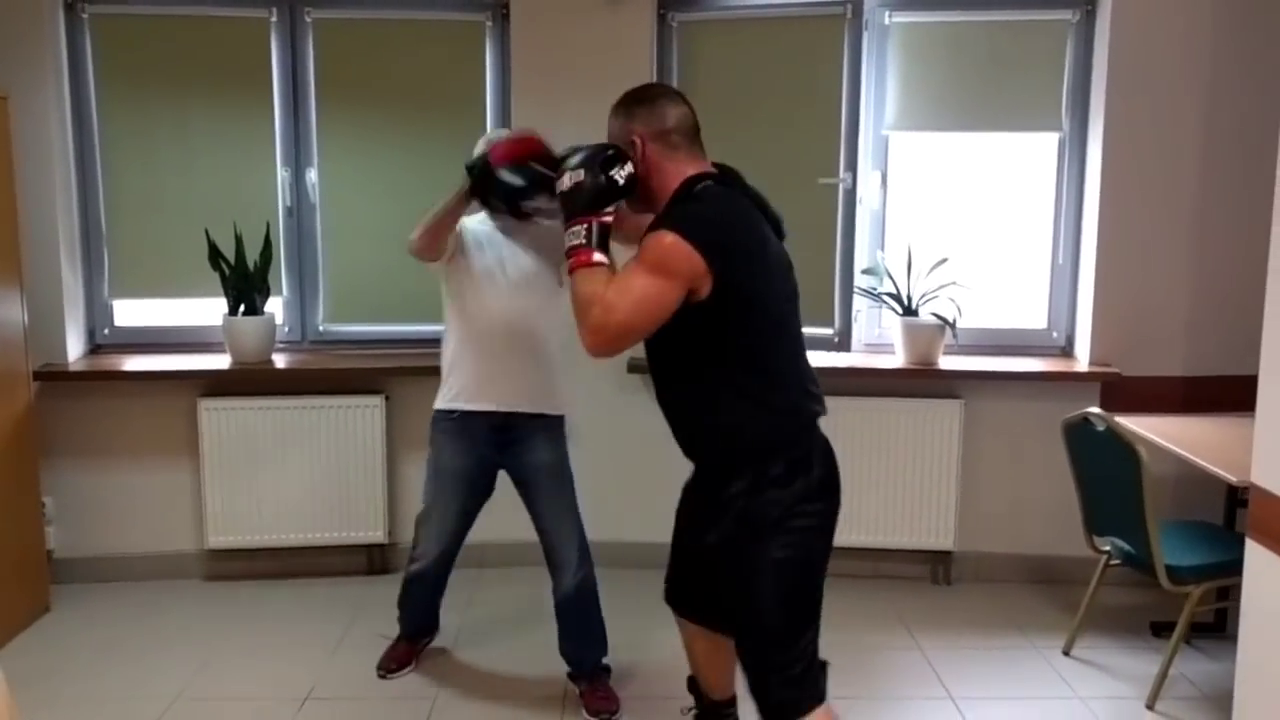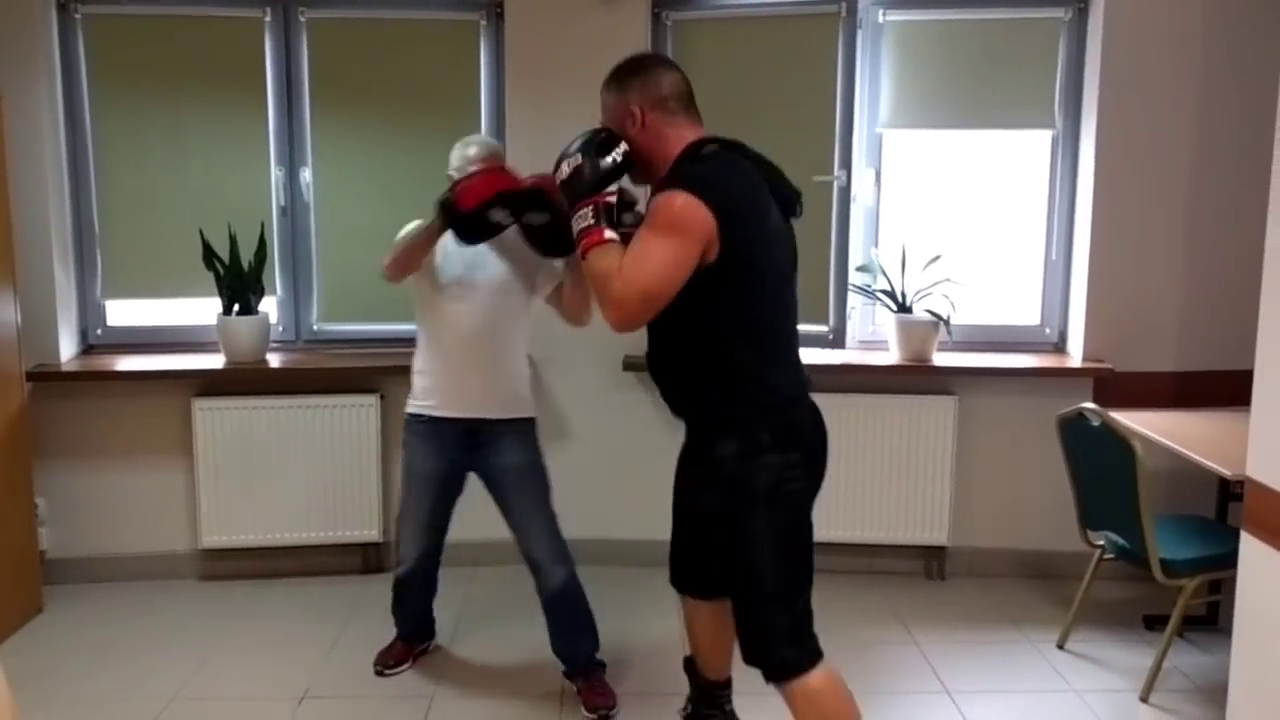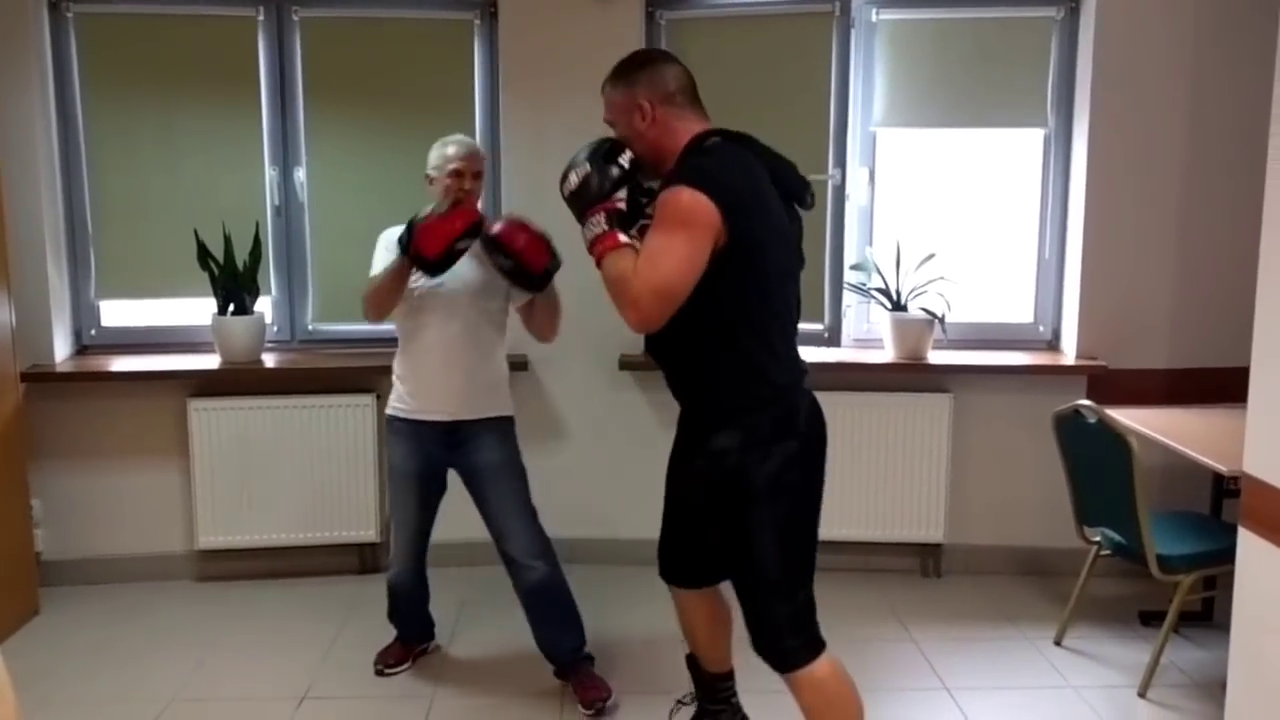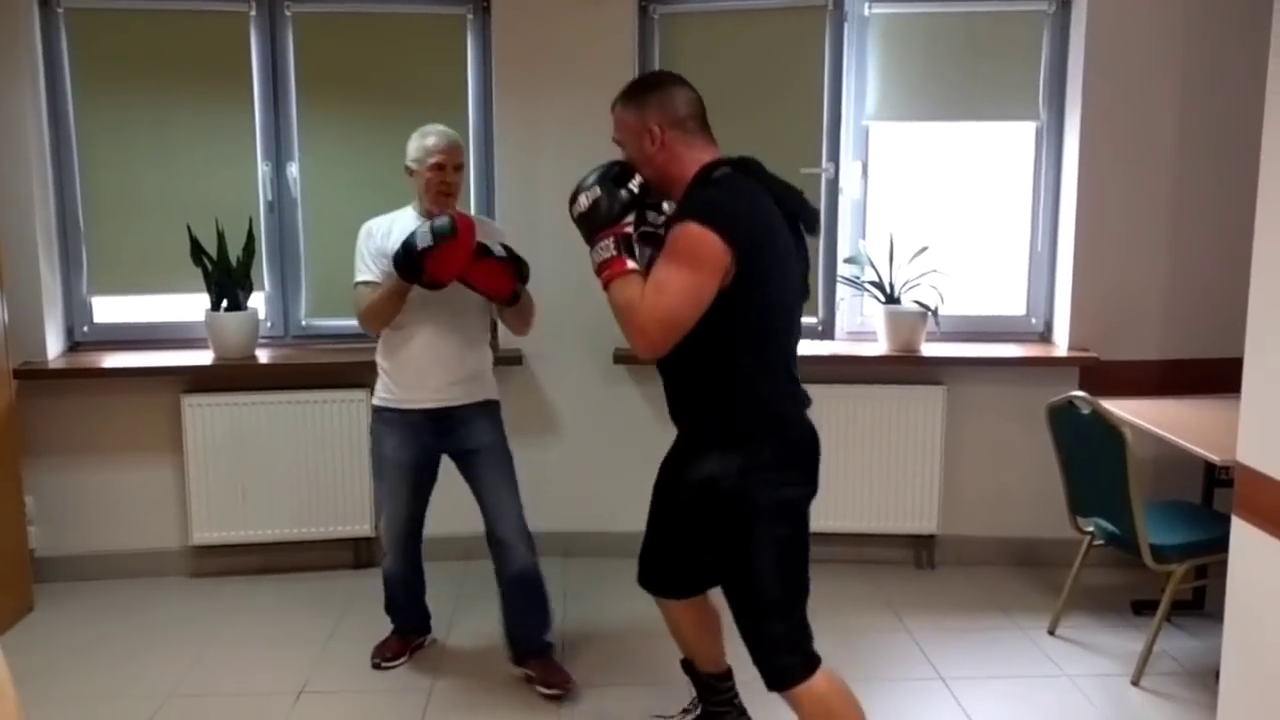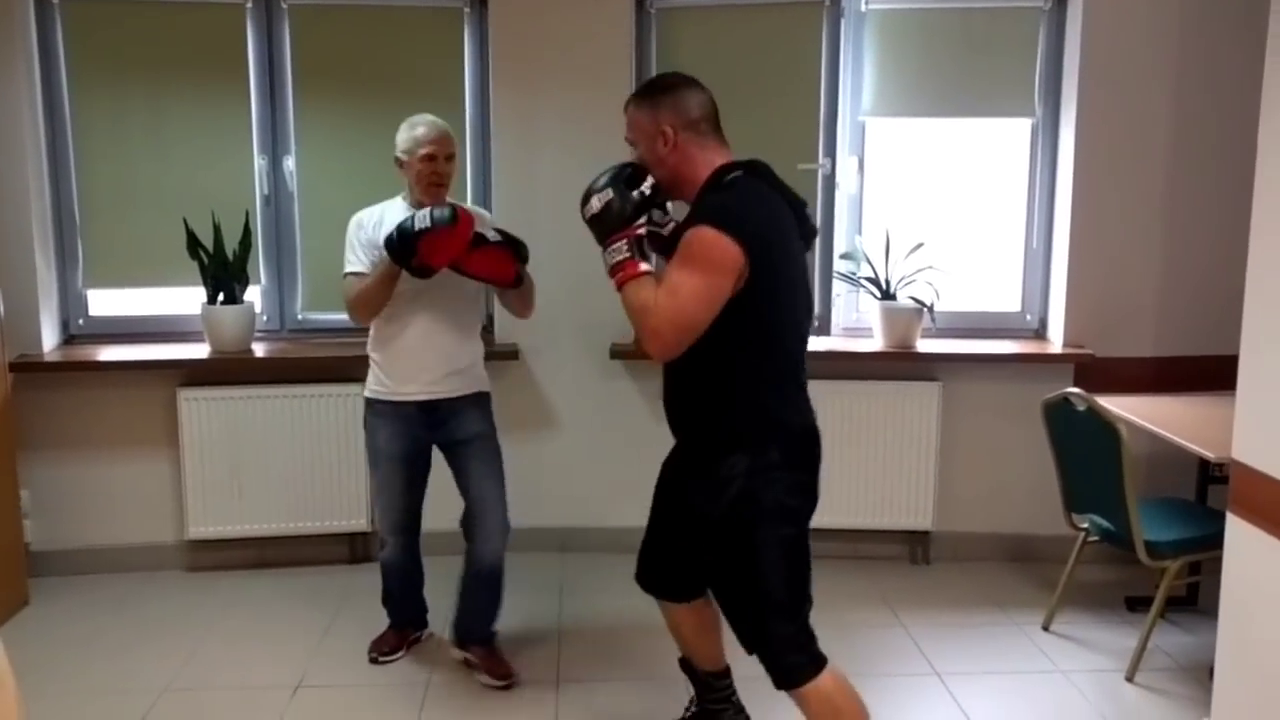
dt=0.1s
person 1, frame 1
left shoulder: (689, 233)
right shoulder: (719, 206)
left elbow: (602, 330)
left wrist: (584, 225)
right wrist: (607, 218)
left hip: (771, 482)
right hip: (738, 469)
right knee: (697, 603)
person 1, frame 2
left shoulder: (692, 195)
right shoulder: (731, 176)
left elbow: (624, 304)
left wrist: (589, 210)
right wrist: (618, 210)
left hip: (760, 446)
right hip: (726, 435)
left knee: (784, 648)
right knee: (700, 579)
person 1, frame 3
left shoulder: (698, 189)
right shoulder: (735, 168)
left elbow: (644, 305)
left wrist: (600, 216)
right wrist: (632, 212)
left hip: (757, 437)
right hip: (722, 426)
left knee: (788, 637)
right knee: (687, 570)
person 1, frame 4
left shoulder: (711, 218)
right shoulder: (742, 195)
left elbow: (650, 334)
left wrist: (609, 242)
right wrist: (652, 235)
left hip: (755, 460)
right hip: (714, 445)
left knee: (784, 653)
right knee: (670, 576)
person 1, frame 5
left shoulder: (724, 221)
right shoulder: (747, 199)
left elbow: (664, 335)
left wrist: (621, 243)
right wrist: (661, 238)
left hip: (759, 462)
right hip: (715, 446)
left knee: (789, 653)
right knee: (670, 577)
person 2, frame 1
left shoulder: (553, 236)
right shoulder: (460, 231)
right elbow: (422, 246)
right wrist: (471, 189)
left hip: (538, 417)
right hip: (462, 415)
left knee: (568, 551)
right knee: (435, 542)
left ankle: (589, 668)
right ankle: (415, 631)
person 2, frame 2
left shoulder: (524, 246)
right shoulder: (429, 235)
left elbow: (579, 314)
right elbow: (397, 270)
left wrist: (565, 249)
right wrist: (445, 217)
left hip: (507, 423)
right hip: (432, 420)
left knee: (546, 550)
right knee: (416, 545)
left ankle: (584, 666)
right ankle: (413, 632)
person 2, frame 3
left shoulder: (505, 247)
right shoulder: (402, 241)
left elbow: (546, 330)
right elbow: (373, 308)
left wrist: (539, 280)
right wrist: (408, 256)
left hip: (485, 421)
right hip: (413, 420)
left knee: (525, 547)
right knee: (406, 547)
left ankle: (572, 661)
right ankle: (412, 634)
person 2, frame 4
left shoulder: (485, 234)
right shoulder: (379, 233)
left elbow: (520, 325)
right elbow: (370, 319)
left wrist: (512, 290)
right wrist: (408, 271)
left hip: (474, 407)
right hip: (400, 410)
left knee: (510, 530)
right knee: (398, 535)
left ankle: (532, 647)
right ankle: (409, 626)
person 2, frame 5
left shoulder: (476, 224)
right shoulder: (369, 224)
left elbow: (523, 308)
right elbow: (358, 309)
left wrist: (513, 272)
right wrist: (397, 258)
left hip: (465, 399)
right hip: (393, 403)
left knee: (489, 522)
right knee: (396, 527)
left ankle: (475, 635)
right ankle: (407, 619)
